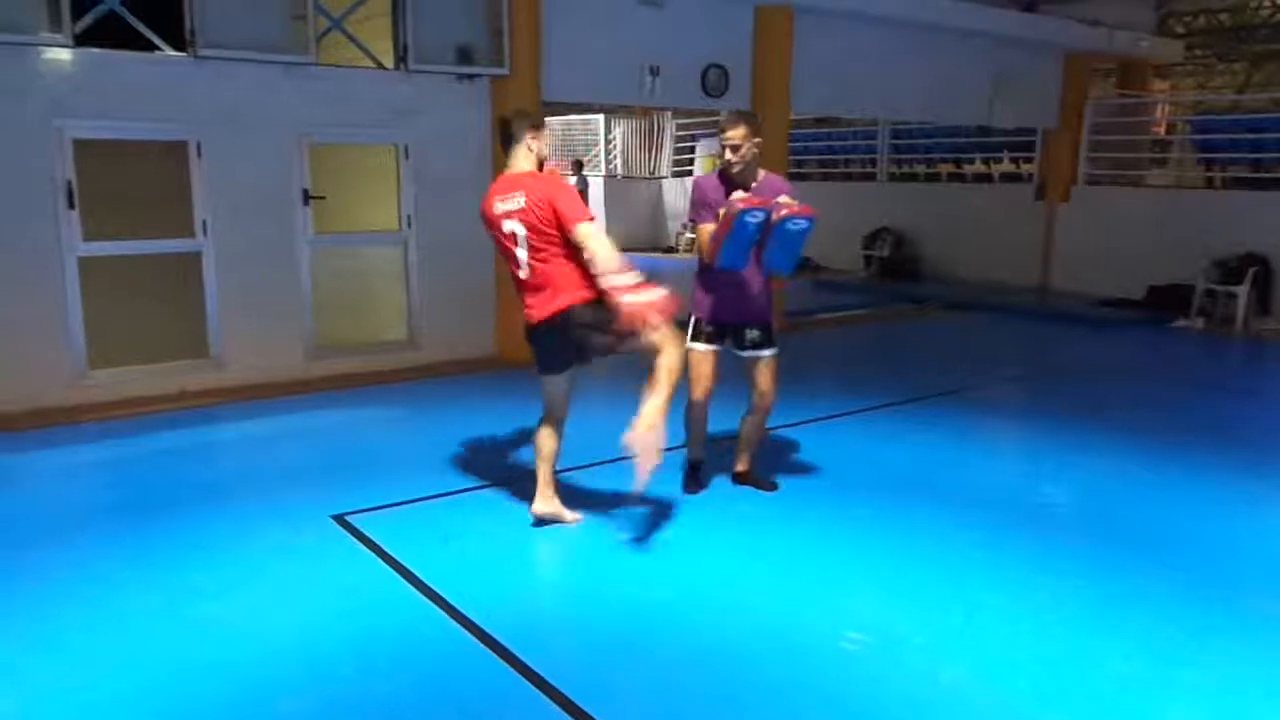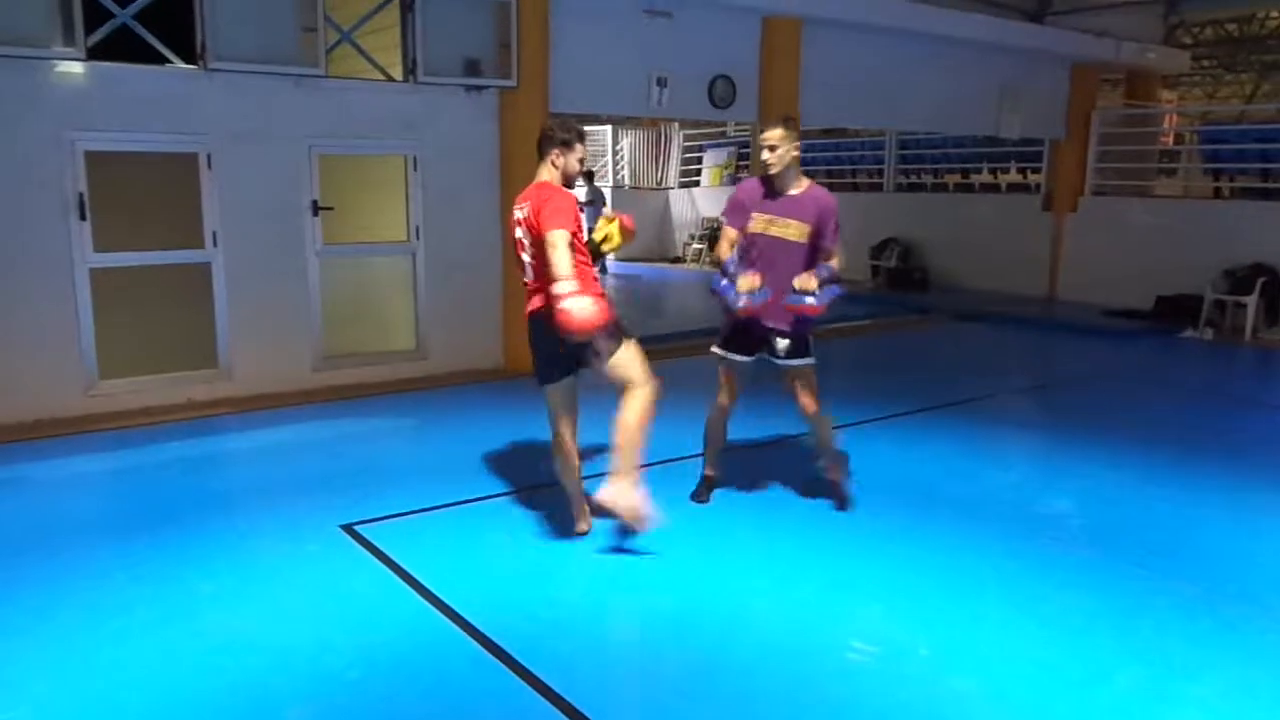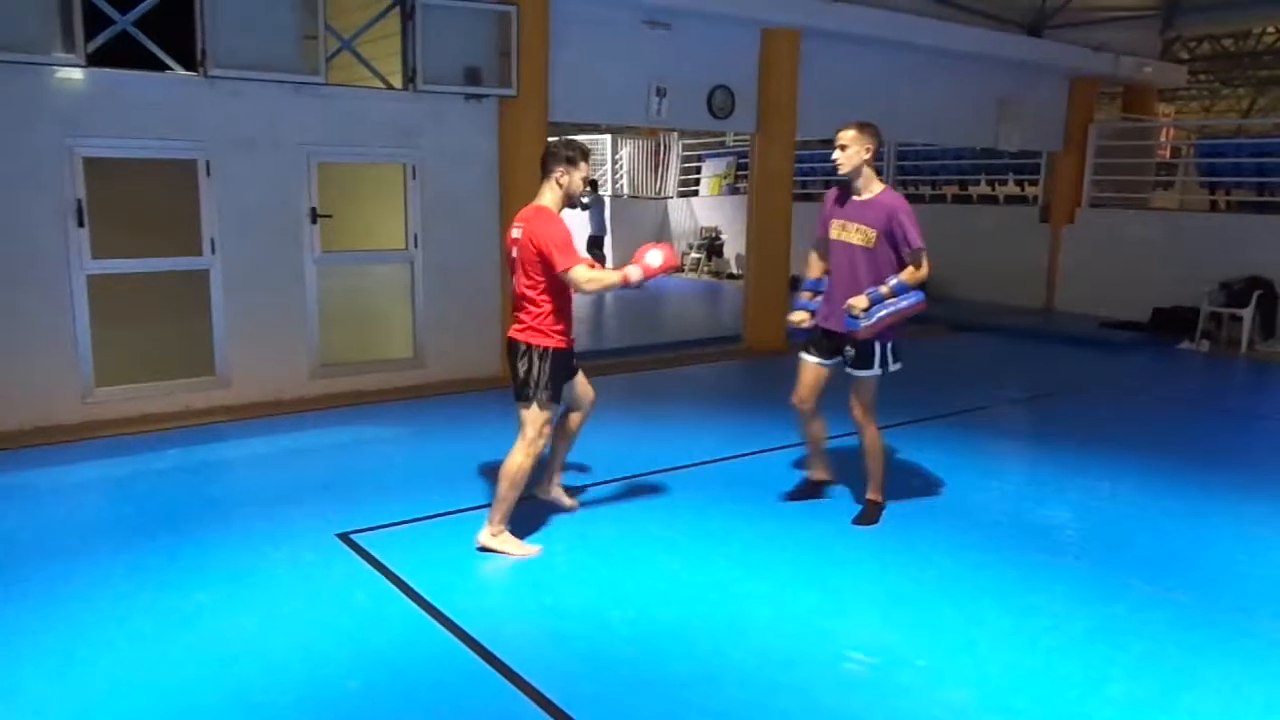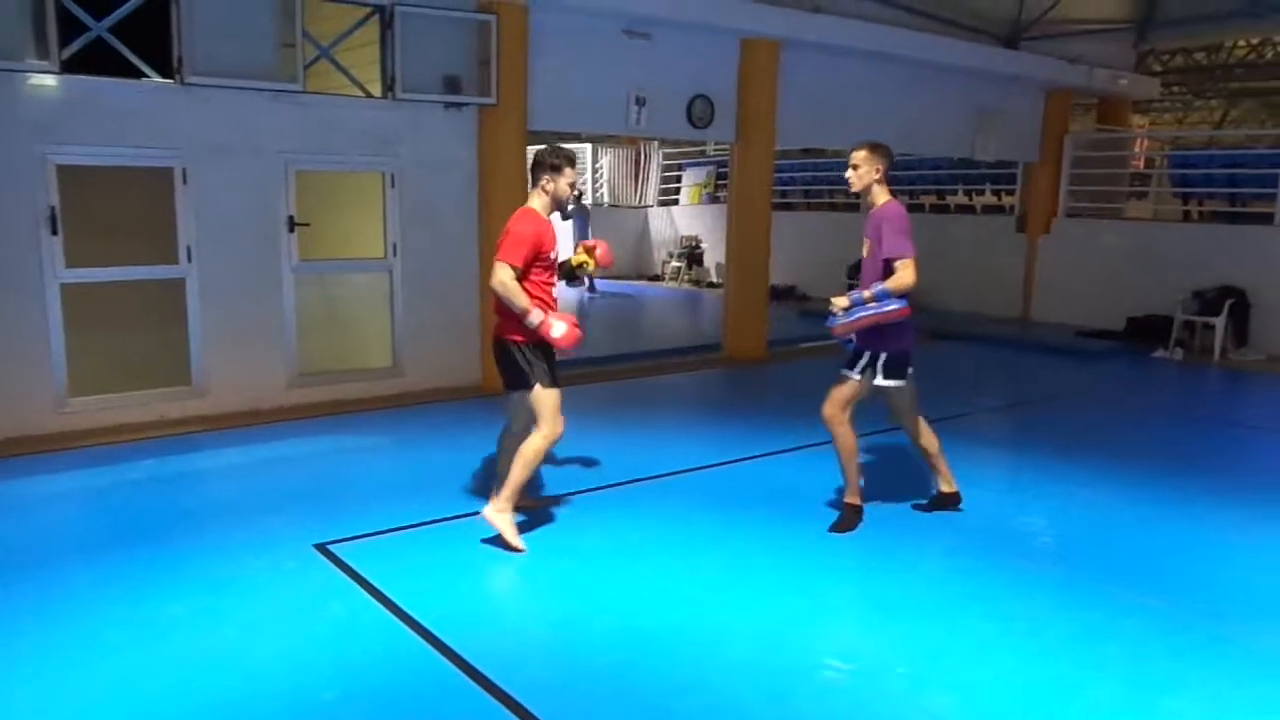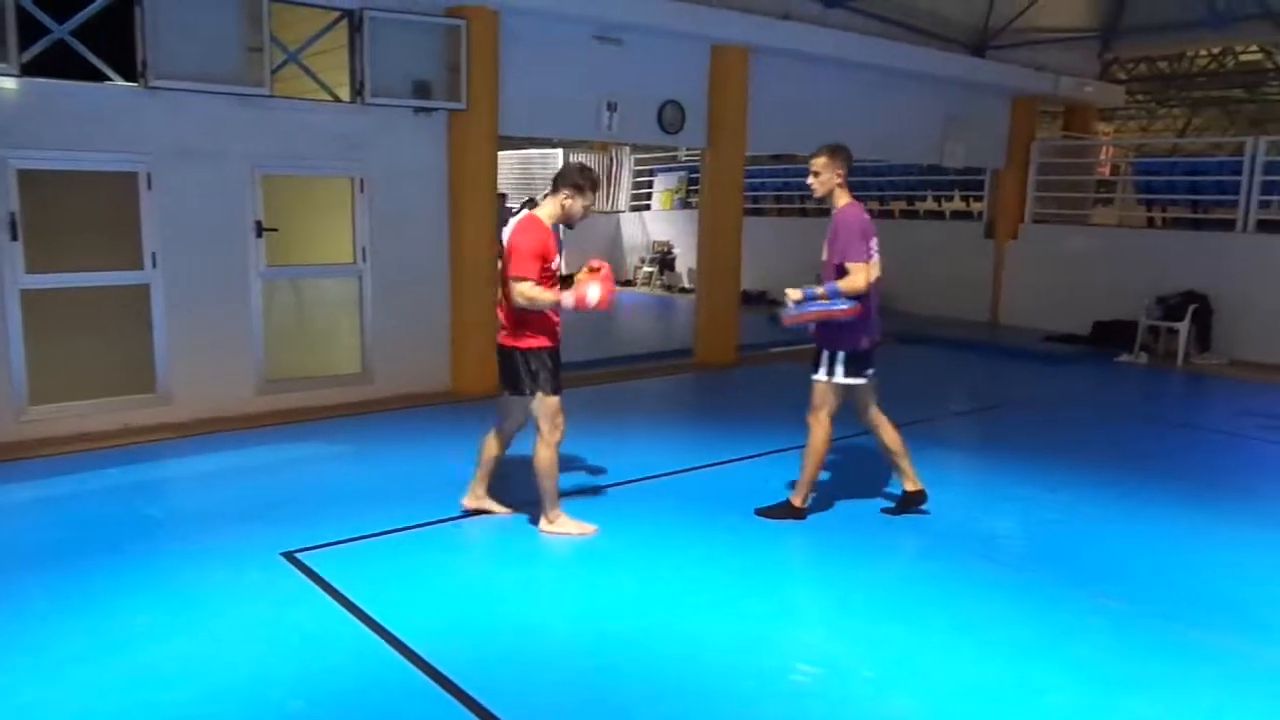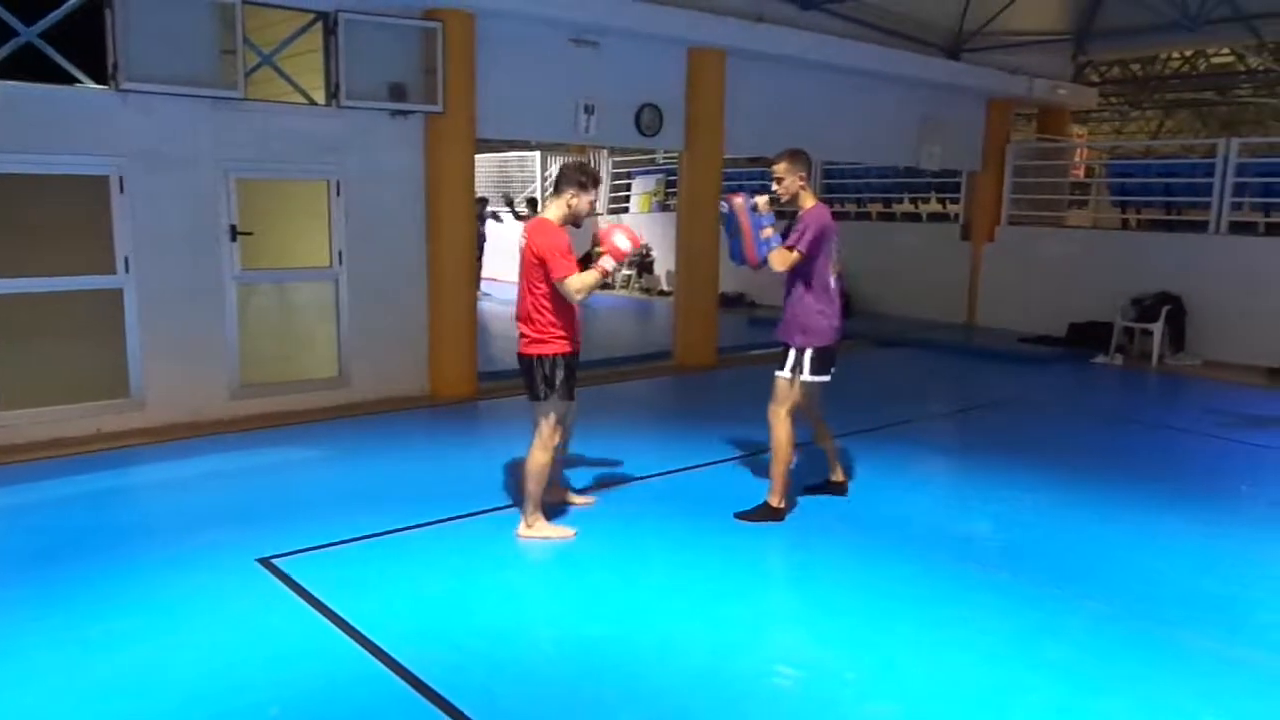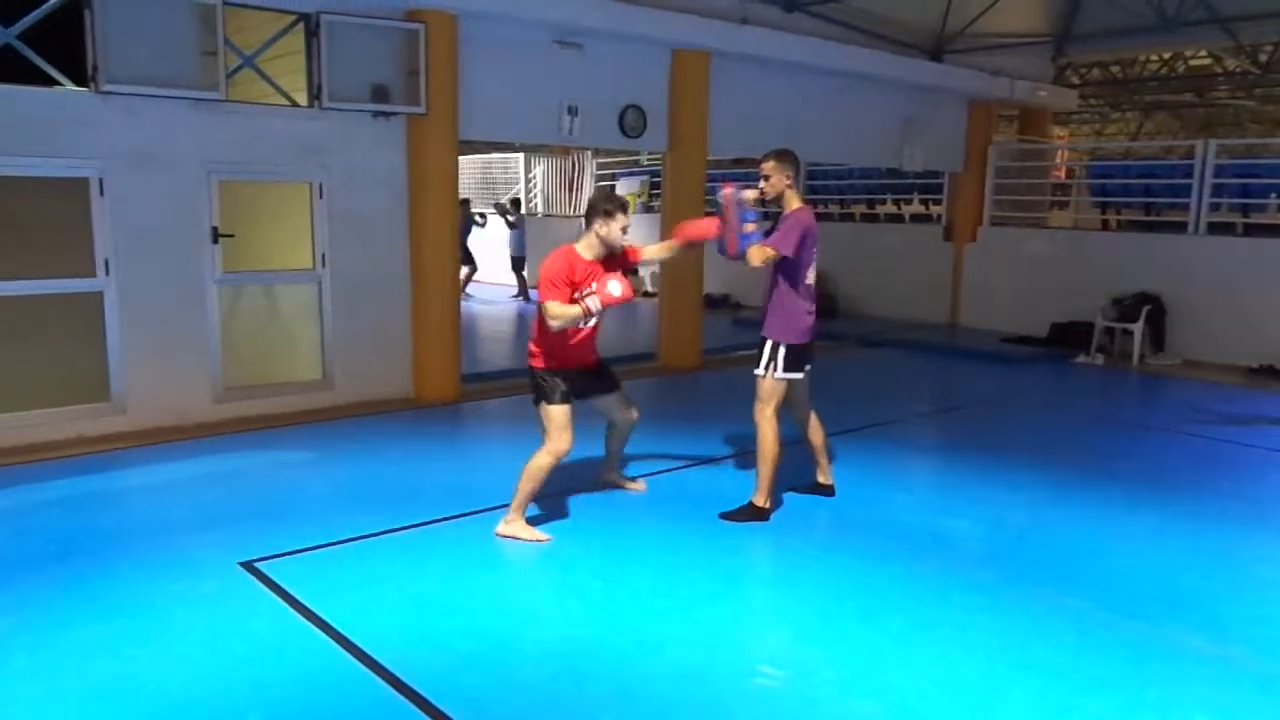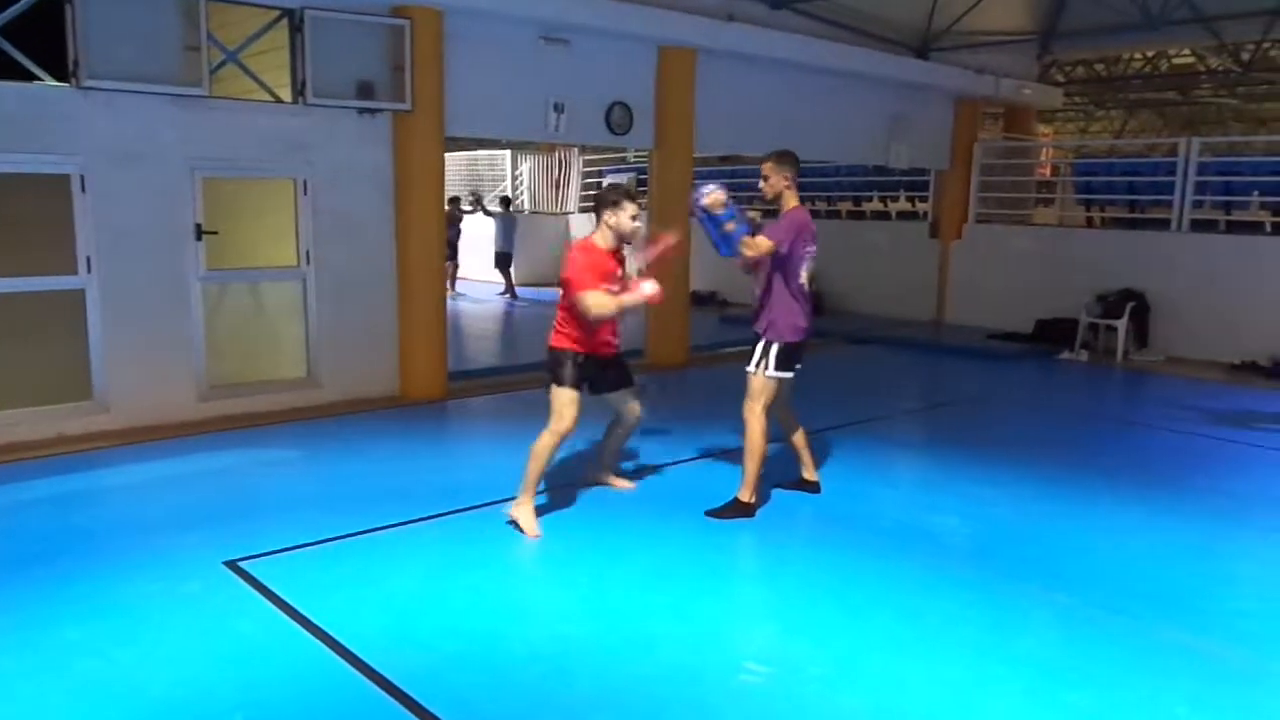
dt=0.4s
person 1, frame 1
left shoulder: (491, 201)
right shoulder: (551, 187)
right elbow: (591, 241)
right wrist: (628, 286)
left hip: (539, 321)
right hip: (579, 307)
left knee: (553, 412)
right knee: (668, 344)
left ankle: (545, 497)
right ankle: (648, 424)
person 1, frame 2
left shoulder: (524, 203)
right shoulder: (557, 199)
right elbow: (559, 248)
right wrist: (571, 293)
left hip: (542, 320)
right hip: (575, 315)
left knee: (563, 420)
right knee: (641, 387)
left ankle: (579, 513)
right ankle: (621, 486)
person 1, frame 3
left shoulder: (525, 220)
right shoulder: (548, 225)
right elbow: (582, 281)
left wrist: (581, 268)
right wrist: (637, 272)
left hip: (541, 341)
right hip: (540, 346)
left knee: (582, 400)
right knee: (533, 438)
left ankle: (551, 483)
right ankle: (494, 529)
person 1, frame 4
left shoulder: (538, 223)
right shoulder: (528, 224)
right elbow: (501, 281)
right wrist: (541, 321)
left hip: (525, 339)
right hip: (522, 340)
left knee: (521, 421)
right knee: (550, 427)
left ankle: (506, 493)
right ankle: (501, 506)
person 1, frame 5
left shoulder: (540, 229)
right shoulder: (532, 233)
right elbow: (522, 295)
left wrist: (574, 283)
right wrist: (572, 298)
left hip: (524, 344)
right hip: (530, 346)
left knee: (509, 422)
right knee: (551, 430)
left ankle: (477, 493)
right ankle: (552, 516)
person 1, frame 6
left shoulder: (540, 227)
right shoulder: (550, 236)
right elbow: (575, 290)
left wrist: (594, 257)
right wrist: (610, 260)
left hip: (551, 345)
right hip: (549, 349)
left knee: (564, 421)
right knee: (548, 435)
left ankle: (556, 488)
right ankle: (531, 520)
person 1, frame 7
left shoulder: (611, 256)
right shoulder: (560, 264)
left elbow: (656, 252)
right elbow: (555, 319)
left wrist: (686, 236)
right wrist: (597, 301)
left hip: (587, 361)
right hip: (552, 366)
left knee: (626, 416)
right knee: (558, 445)
left ankle: (613, 472)
right ankle: (512, 520)
person 1, frame 8
left shoulder: (614, 252)
right shoulder: (582, 257)
left elbow: (620, 288)
right elbow: (595, 309)
right wrist: (636, 296)
left hip: (605, 352)
right hip: (573, 351)
left knee: (631, 413)
right knee: (562, 426)
left ankle: (603, 471)
right ankle: (524, 502)
person 2, frame 1
left shoulder: (776, 188)
right shoulder: (705, 187)
right elbow: (707, 253)
left hip: (754, 309)
right hip: (710, 307)
left knee: (765, 395)
right knee: (699, 395)
left ankle: (743, 466)
right ankle: (695, 461)
person 2, frame 2
left shoulder: (822, 202)
right shoulder: (747, 191)
left elbow: (833, 260)
right elbow: (725, 249)
left wrist: (816, 276)
right wrist: (738, 277)
left hip: (791, 320)
right hip: (745, 315)
left knee: (810, 407)
right knee: (723, 401)
left ankle: (835, 472)
right ankle: (709, 472)
person 2, frame 3
left shoulder: (893, 206)
right shoulder: (833, 199)
left elbow: (919, 269)
left wrist: (873, 296)
right wrist: (805, 303)
left hip: (869, 329)
right hip: (828, 321)
left knee: (861, 413)
right knee: (803, 400)
left ankle: (874, 496)
right ankle: (819, 474)
person 2, frame 4
left shoulder: (891, 215)
right shoulder: (875, 214)
left elbow: (906, 278)
left wrist: (854, 299)
right wrist: (852, 309)
left hip: (882, 338)
right hip: (880, 335)
left knee: (833, 411)
right knee: (908, 416)
left ankle: (852, 501)
right ankle: (947, 488)
person 2, frame 5
left shoulder: (846, 220)
right shoulder: (854, 216)
left elbow: (859, 281)
left wrist: (808, 294)
right wrist: (820, 297)
left hip: (843, 338)
right hip: (855, 334)
left knee: (818, 417)
right knee: (870, 413)
left ankle: (798, 502)
right ankle: (912, 487)
person 2, frame 6
left shoulder: (814, 219)
right shoulder: (811, 218)
left elbow: (779, 264)
right elbow: (774, 260)
left hip: (808, 333)
right hip: (817, 331)
left knee: (779, 412)
right knee: (806, 407)
left ankle: (776, 503)
right ankle: (836, 476)
person 2, frame 7
left shoulder: (799, 220)
right shoulder: (789, 219)
left elbow: (757, 258)
right elbow: (756, 256)
left hip: (785, 331)
right hip: (793, 329)
left knee: (764, 412)
right knee: (801, 406)
left ankle: (761, 502)
right ankle: (824, 479)
person 2, frame 8
left shoulder: (795, 220)
right shoulder: (789, 220)
left elbow: (751, 252)
right elbow: (757, 265)
right wrist: (751, 227)
left hip: (780, 329)
right hip: (785, 328)
left knee: (754, 409)
right knee: (778, 405)
left ankle: (746, 498)
right ankle: (809, 475)
